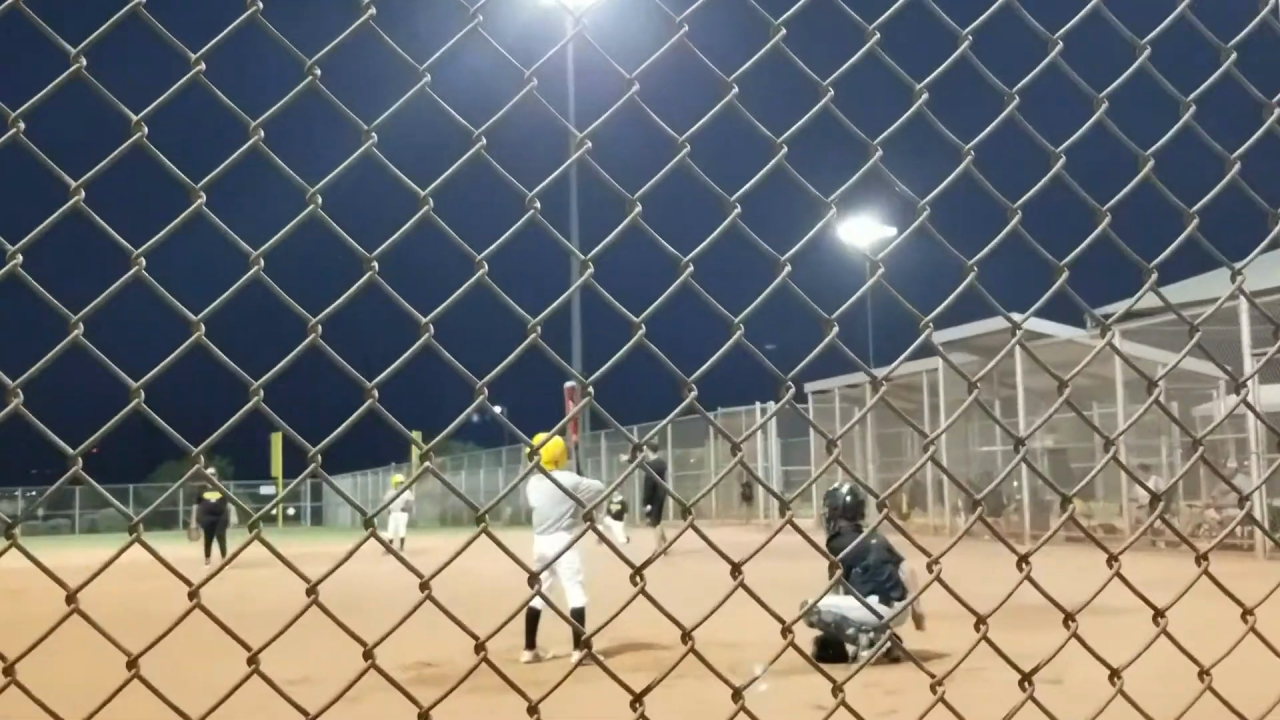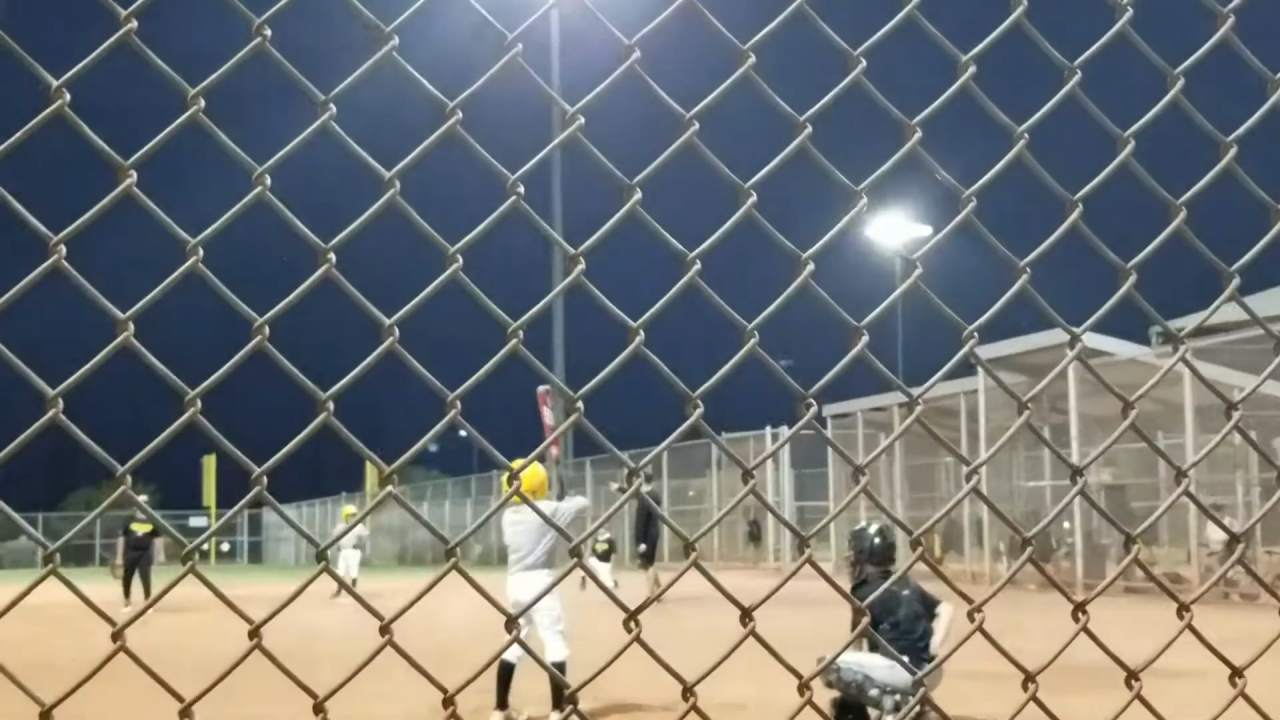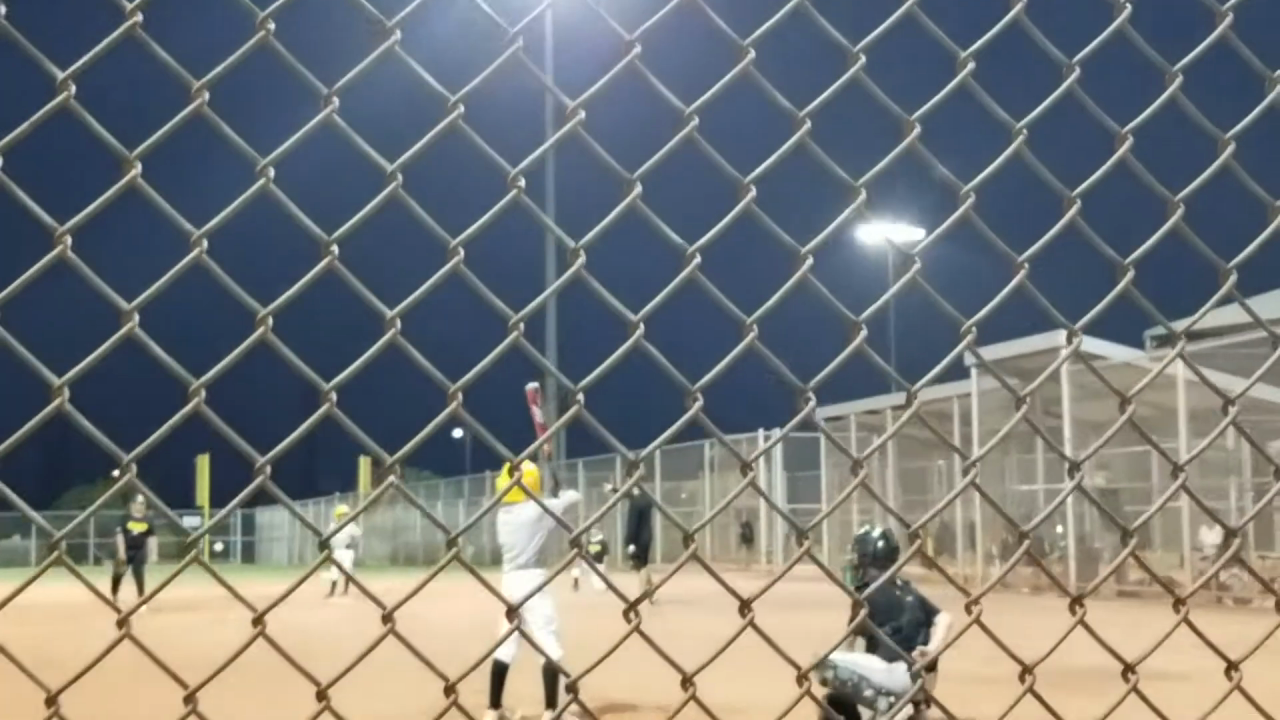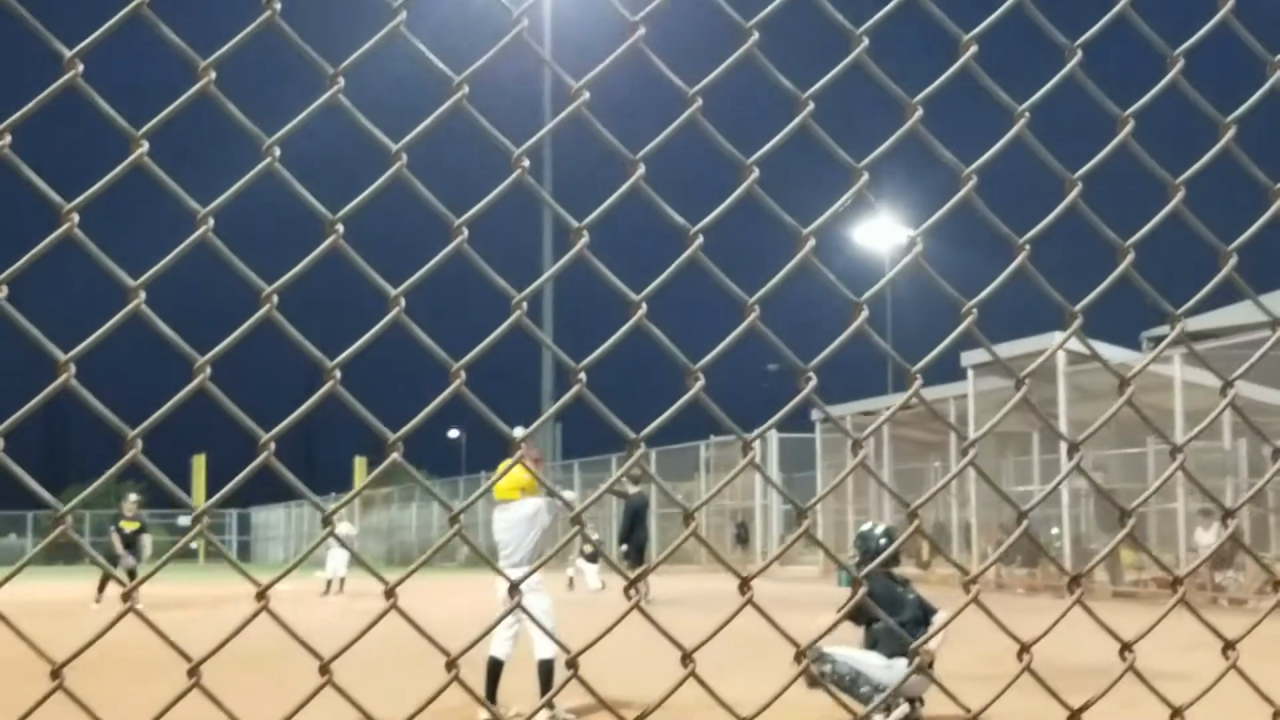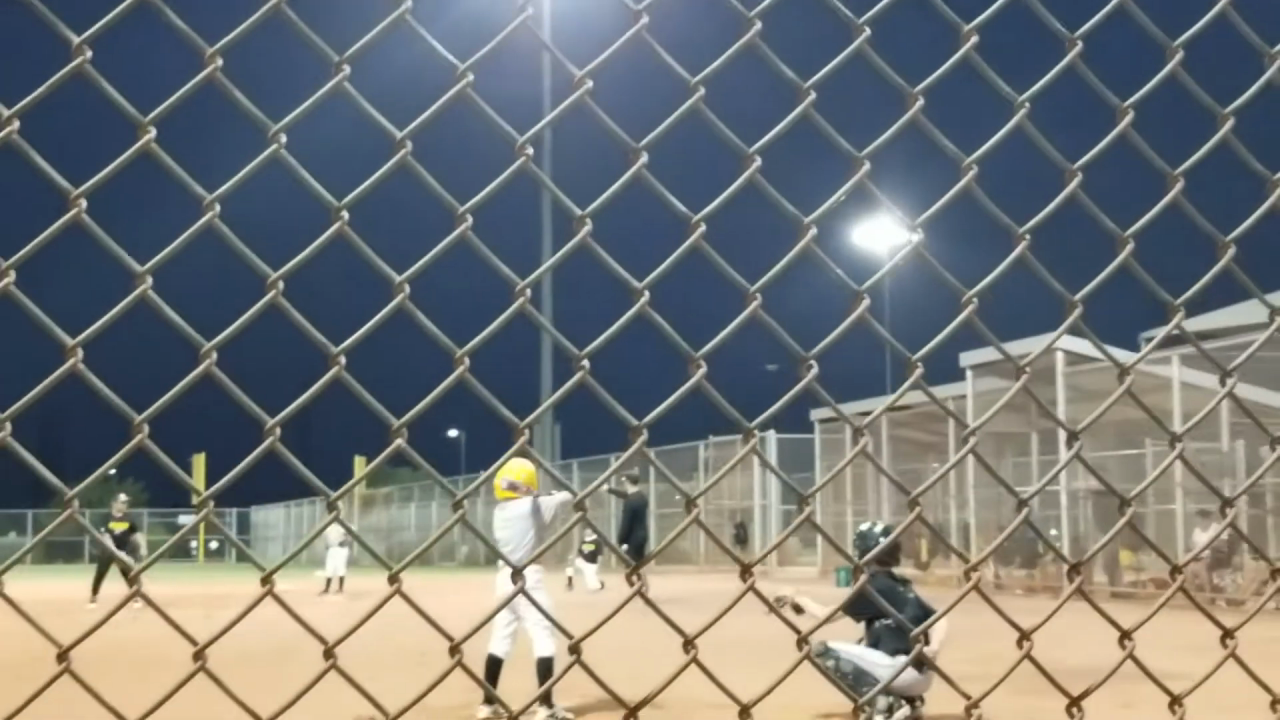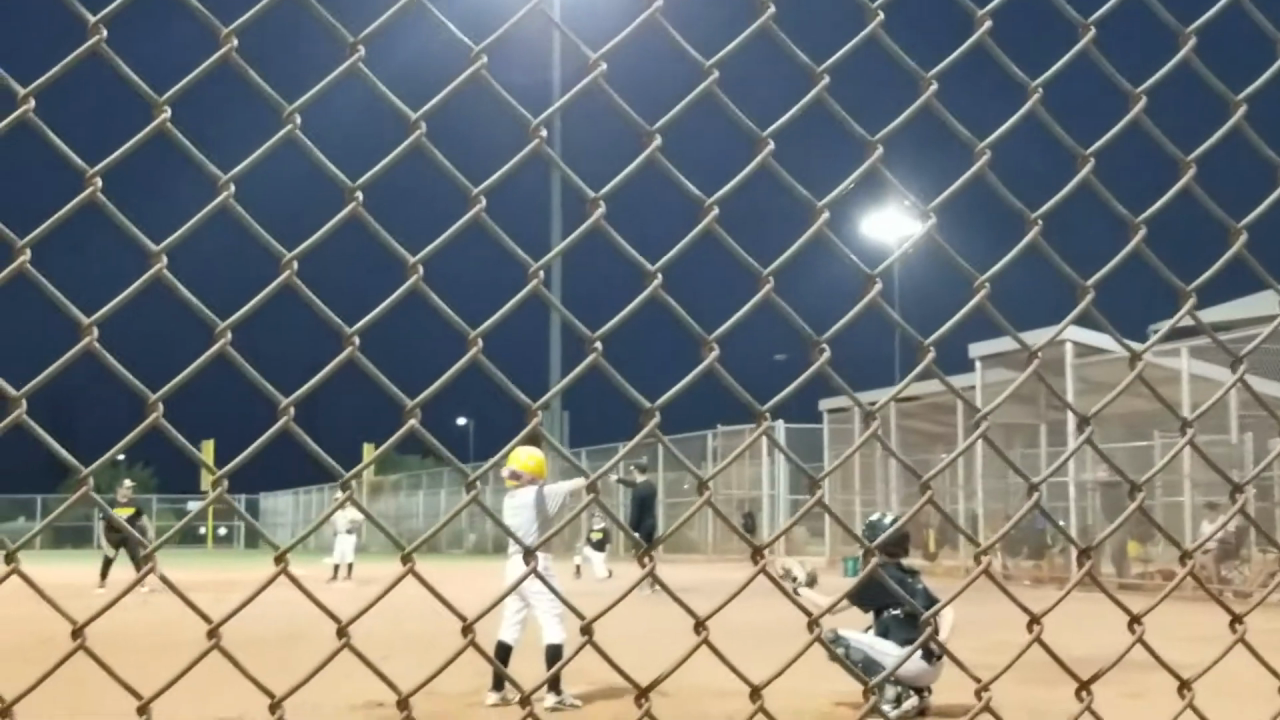
dt=0.2s
person 1, frame 1
left shoulder: (531, 482)
right shoulder: (569, 480)
right elbow: (599, 488)
left hip: (540, 542)
right hip: (563, 542)
left knee: (538, 594)
right knee: (575, 592)
left ankle: (529, 648)
right ankle: (579, 650)
person 1, frame 2
left shoulder: (507, 515)
right shoulder: (548, 510)
right elbow: (583, 503)
right wrist: (566, 500)
left hip: (515, 583)
right hip: (540, 582)
left knee: (512, 645)
right knee: (555, 644)
person 1, frame 3
left shoulder: (501, 514)
right shoulder: (539, 510)
right elbow: (574, 496)
right wrist: (561, 495)
left hip: (509, 581)
right hip: (532, 581)
left knee: (505, 645)
right knee: (549, 645)
person 1, frame 4
left shoulder: (498, 512)
right shoulder: (535, 506)
right elbow: (570, 497)
right wrist: (555, 493)
left hip: (506, 579)
right hip: (528, 580)
left knee: (501, 642)
right knee: (545, 641)
person 1, frame 5
left shoulder: (499, 511)
right shoulder: (532, 505)
right elbow: (569, 495)
right wrist: (537, 493)
left hip: (504, 578)
right hip: (528, 577)
left knee: (500, 641)
right knee: (544, 640)
person 1, frame 6
left shoulder: (509, 498)
right shoulder: (543, 493)
right elbow: (582, 482)
left hip: (514, 565)
right hip: (538, 566)
left knee: (509, 628)
right knee: (553, 628)
left ankle: (497, 690)
right ankle: (554, 694)
person 2, frame 1
left shoulder: (839, 542)
right shoulder: (874, 536)
left elbow: (835, 590)
right elbow: (905, 568)
right wrist: (915, 605)
left hip: (876, 607)
right hip: (899, 609)
left knee: (809, 609)
left ankle: (868, 638)
person 2, frame 2
left shoulder: (864, 592)
right shoulder: (907, 584)
right elbow: (944, 609)
right wrist: (935, 644)
left hip: (903, 671)
right hip: (930, 673)
left knee: (828, 665)
left ankle: (893, 702)
person 2, frame 3
left shoulder: (868, 594)
right shoulder: (906, 589)
right elbow: (944, 618)
right wrist: (932, 649)
left hip: (900, 675)
right hip: (924, 678)
left knee: (825, 664)
left ankle: (887, 704)
right ankle: (912, 704)
person 2, frame 4
left shoulder: (870, 586)
right shoulder: (904, 587)
right elbow: (940, 617)
right wrist: (932, 647)
left hip: (898, 671)
right hip: (919, 679)
left knee: (819, 656)
left ankle: (884, 703)
right ankle: (907, 703)
person 2, frame 5
left shoulder: (873, 586)
right shoulder: (904, 587)
left elbow: (828, 614)
right elbow: (938, 619)
left wrist: (796, 599)
right wrist: (933, 648)
left hip: (903, 670)
right hip: (922, 677)
left knee: (823, 651)
left ankle: (887, 704)
right ankle: (908, 701)
person 2, frame 6
left shoulder: (879, 578)
right shoulder: (911, 577)
left elbow: (832, 606)
right elbow: (946, 610)
left wrist: (800, 588)
right wrist: (940, 640)
left hip: (913, 661)
right hip: (930, 666)
left knee: (834, 638)
right knee: (873, 634)
left ankle: (894, 693)
right ankle: (917, 691)
